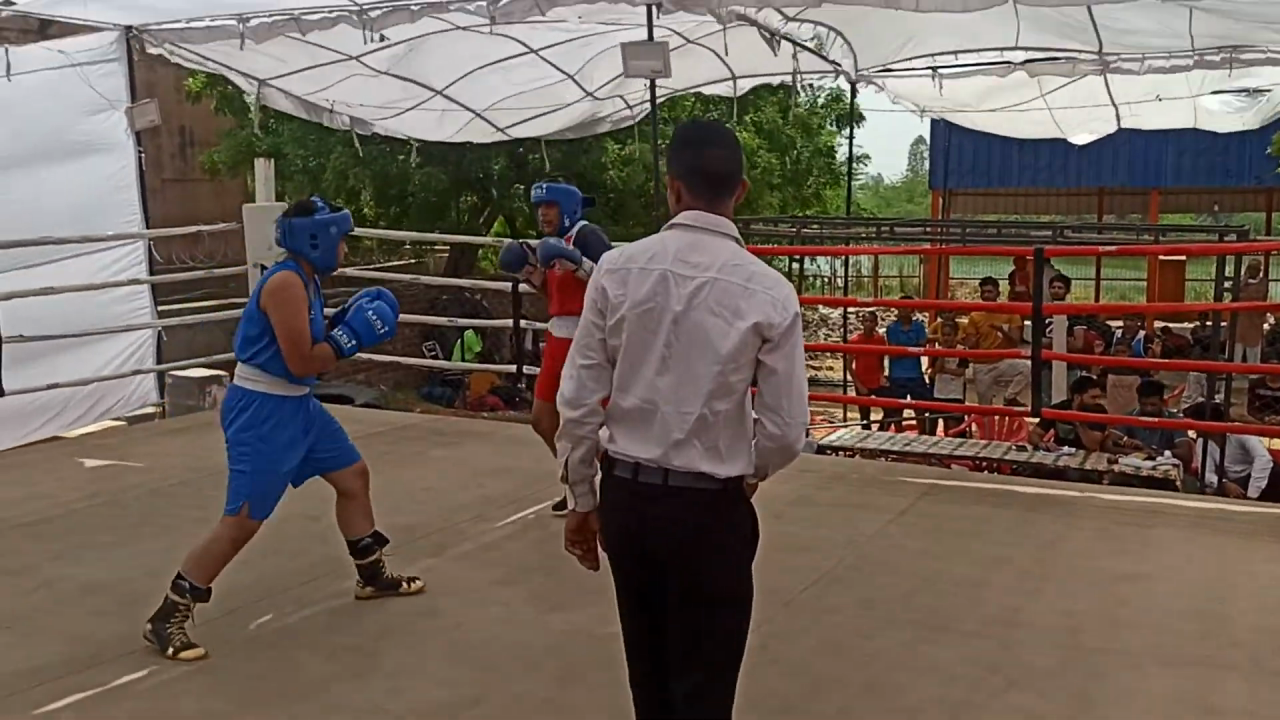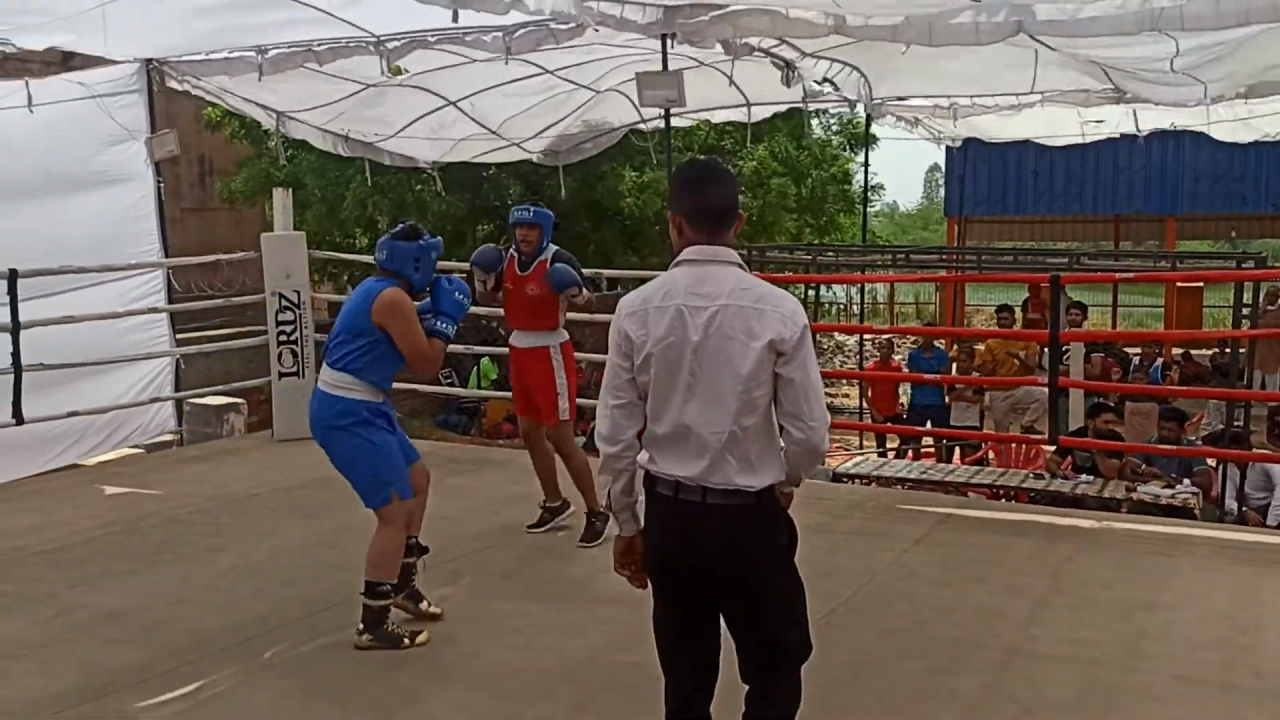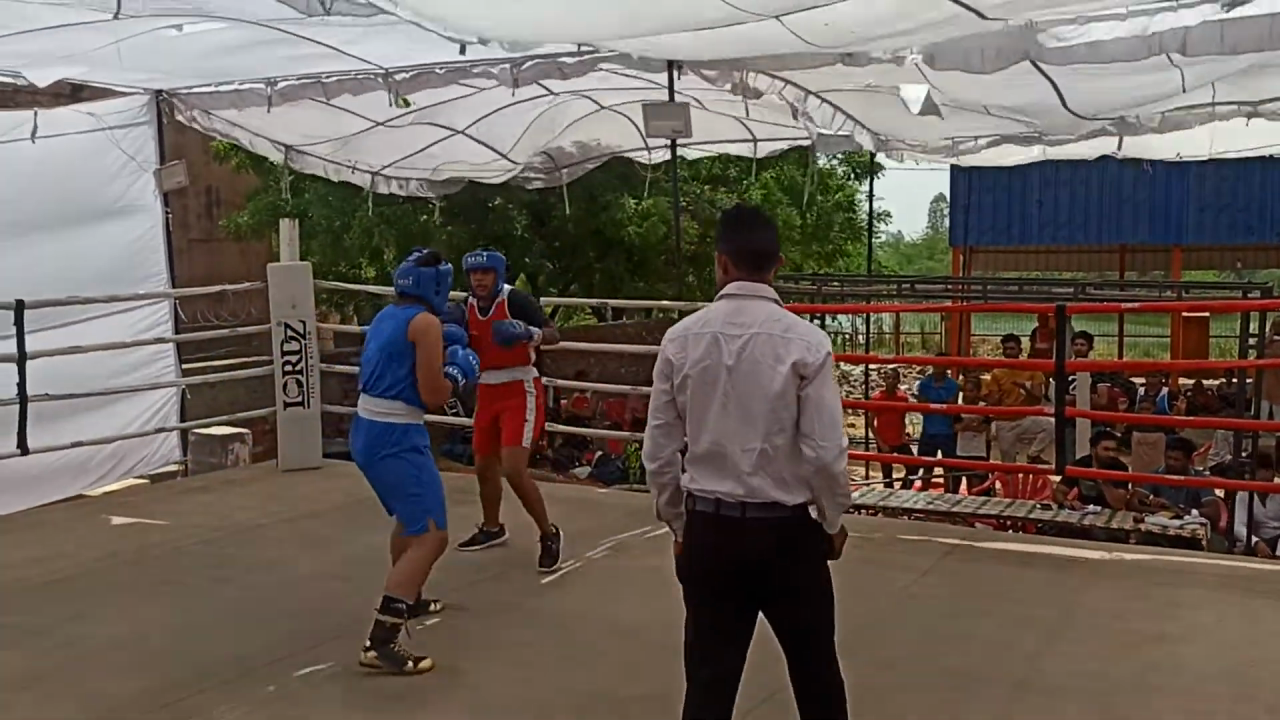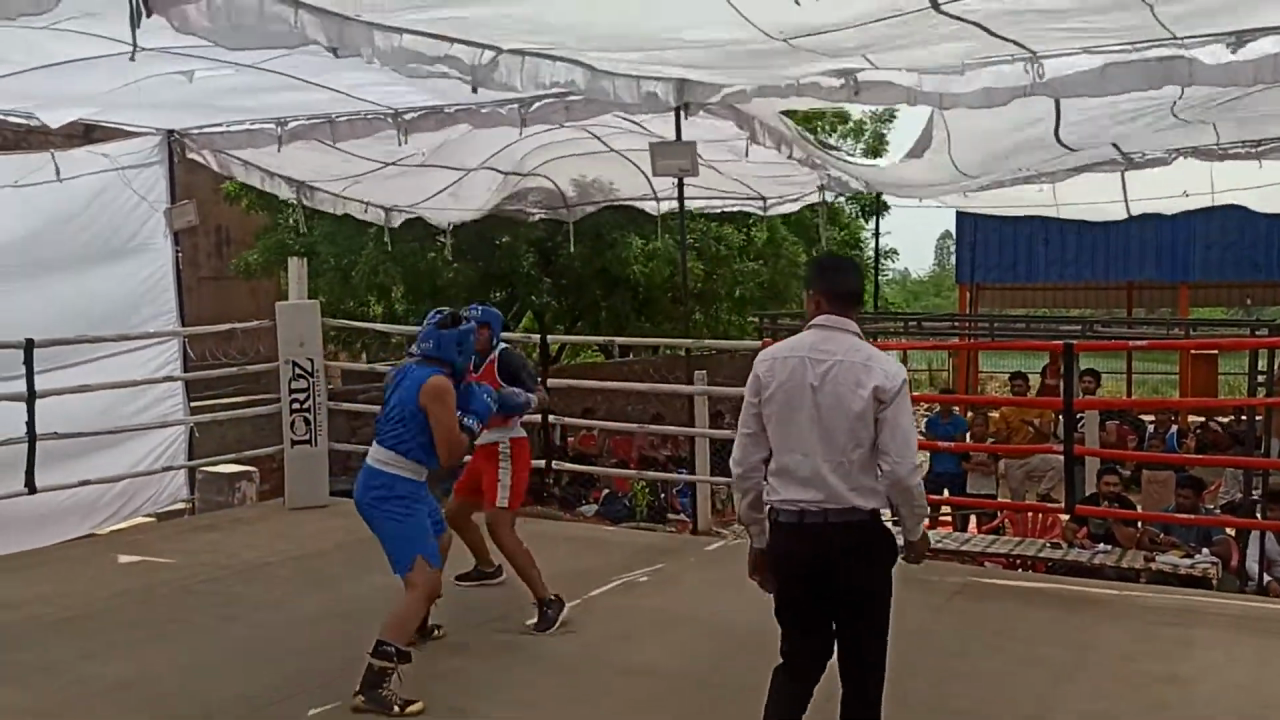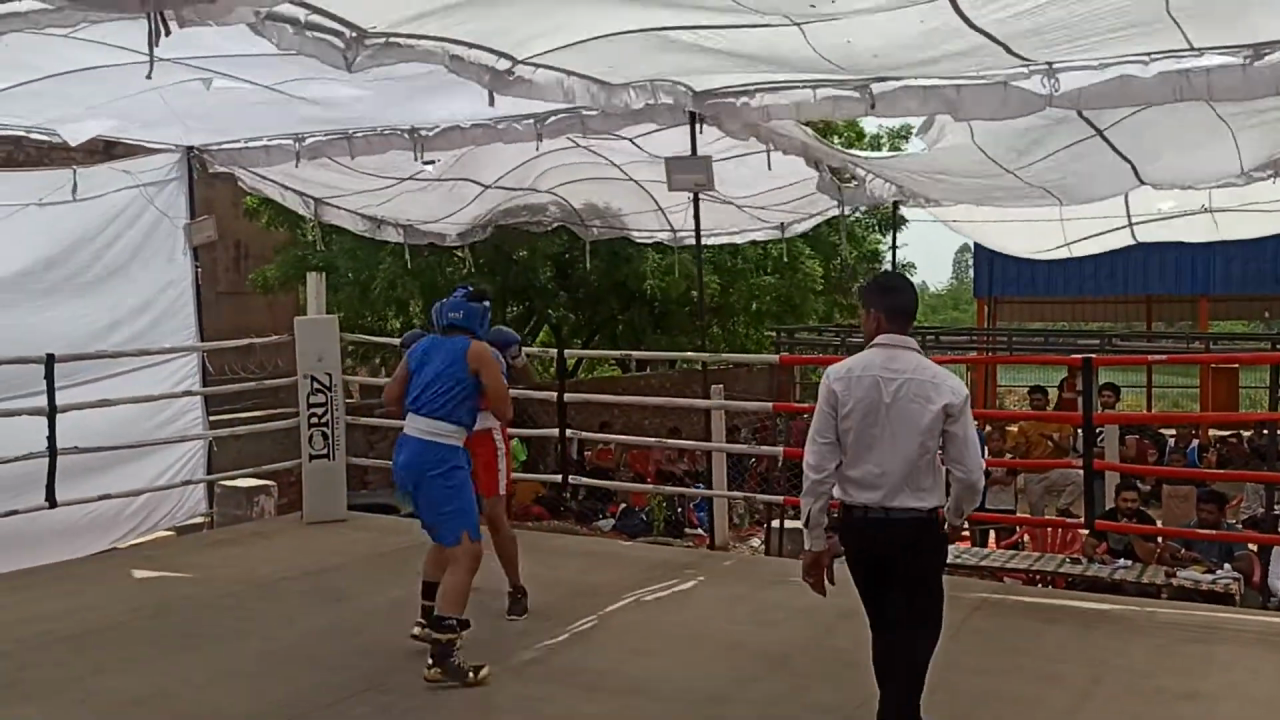
dt=0.4s
person 1, frame 1
left shoulder: (618, 270)
right shoulder: (768, 292)
left elbow: (577, 402)
right elbow: (785, 429)
left wrist: (582, 499)
right wrist: (752, 471)
left hip: (626, 497)
right hip: (709, 509)
left knee: (648, 666)
person 1, frame 2
left shoulder: (637, 309)
right shoulder: (777, 310)
left elbow: (615, 435)
right elbow: (809, 434)
left wrist: (625, 524)
right wrist: (782, 481)
left hip: (668, 516)
right hip: (748, 520)
person 1, frame 3
left shoulder: (680, 339)
right shoulder: (805, 341)
left elbow: (659, 452)
right elbow: (825, 453)
left wrist: (680, 529)
right wrist: (832, 522)
left hip: (709, 531)
right hip: (785, 531)
right knee: (814, 668)
person 1, frame 4
left shoulder: (769, 362)
right shoulder: (883, 372)
left elbow: (745, 463)
right elbow: (901, 470)
left wrist: (758, 538)
right wrist: (915, 533)
left hip: (789, 536)
right hip: (858, 537)
left knee: (797, 663)
right knee: (862, 674)
person 1, frame 5
left shoulder: (839, 378)
right shoulder: (945, 386)
left elbow: (818, 467)
right elbow: (969, 473)
left wrist: (815, 541)
right wrist: (954, 518)
left hip: (859, 528)
right hip: (917, 532)
left knee: (887, 637)
right knee: (909, 652)
person 2, frame 1
left shoulder: (307, 280)
right shoulder: (285, 284)
right elbow: (301, 362)
left wrist: (346, 320)
right wrist: (354, 334)
left hip: (298, 404)
right hip: (260, 410)
left knee: (354, 477)
right knee: (242, 522)
left ankle: (373, 576)
right ankle: (167, 618)
person 2, frame 2
left shoulder: (378, 288)
right shoulder: (393, 298)
right elbow: (426, 364)
left wrist: (428, 314)
right wrist: (447, 317)
left hip: (360, 409)
right hip: (348, 416)
left knee: (418, 478)
right knee: (395, 511)
left ankle: (403, 586)
right ankle: (374, 624)
person 2, frame 3
left shoulder: (386, 316)
right shoulder: (426, 323)
right elbow: (432, 397)
right wrist: (459, 370)
left hip: (369, 432)
right hip: (396, 439)
left knee: (410, 518)
right knee: (430, 538)
left ankle: (407, 598)
right ankle: (381, 643)
person 2, frame 4
left shoulder: (407, 369)
right shoulder: (440, 385)
right elbow: (450, 455)
right wrist: (473, 416)
left hip: (383, 482)
right hip: (393, 491)
left knee: (438, 542)
right knee: (424, 584)
left ankle: (412, 627)
right ankle: (373, 687)
person 2, frame 5
left shoulder: (420, 348)
right shoulder: (479, 351)
left elbow: (391, 401)
right elbow: (504, 412)
right wrist: (489, 382)
left hip: (408, 453)
right hip: (440, 460)
left knee: (446, 539)
right knee: (464, 555)
left ankle: (430, 619)
right ankle: (442, 659)
person 3, frame 1
left shoulder: (587, 234)
right shoulder: (555, 240)
left wrist: (579, 266)
right wrist: (527, 270)
right hip: (560, 341)
right knee: (541, 419)
person 3, frame 2
left shoulder: (559, 260)
right shoulder: (508, 257)
left elbow: (591, 305)
right elbow: (487, 299)
left wrist: (578, 293)
right wrist: (482, 278)
left hip: (551, 355)
right hip: (520, 352)
left knee: (562, 441)
right knee: (530, 434)
left ankle: (596, 513)
right ankle: (554, 503)
person 3, frame 3
left shoulder: (516, 299)
right shoulder: (470, 306)
left elbow: (553, 335)
right elbow: (469, 349)
left wrist: (530, 334)
left hip: (522, 392)
right hip: (488, 393)
left knee: (514, 470)
right knee: (485, 467)
left ankle: (548, 534)
right ankle: (492, 528)
person 3, frame 4
left shoulder: (508, 358)
right shoulder: (469, 362)
left elbow: (540, 395)
left wrist: (527, 401)
left hip: (507, 450)
right hip: (485, 449)
left knee: (499, 528)
right knee: (454, 514)
left ankle: (548, 601)
right ankle: (487, 567)
person 3, frame 5
left shoulder: (488, 349)
left elbow: (522, 373)
left wrist: (514, 355)
left hip: (488, 436)
left knee: (494, 516)
left ankle: (517, 589)
